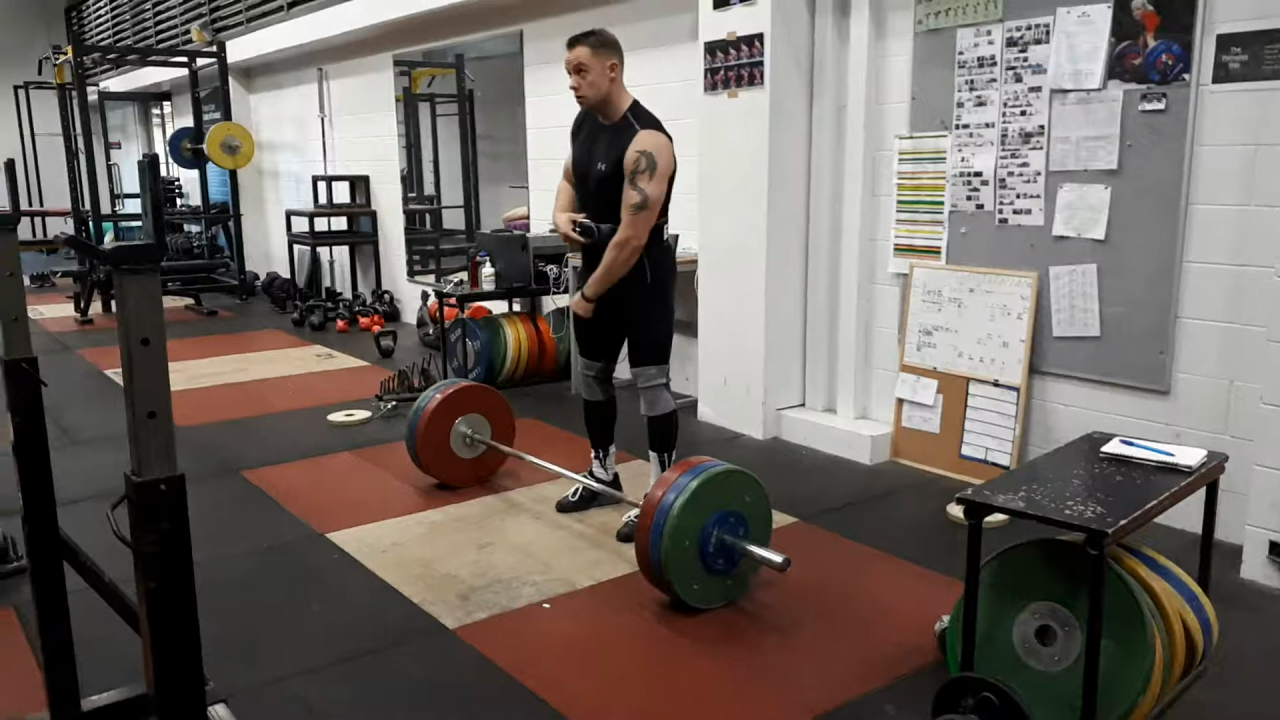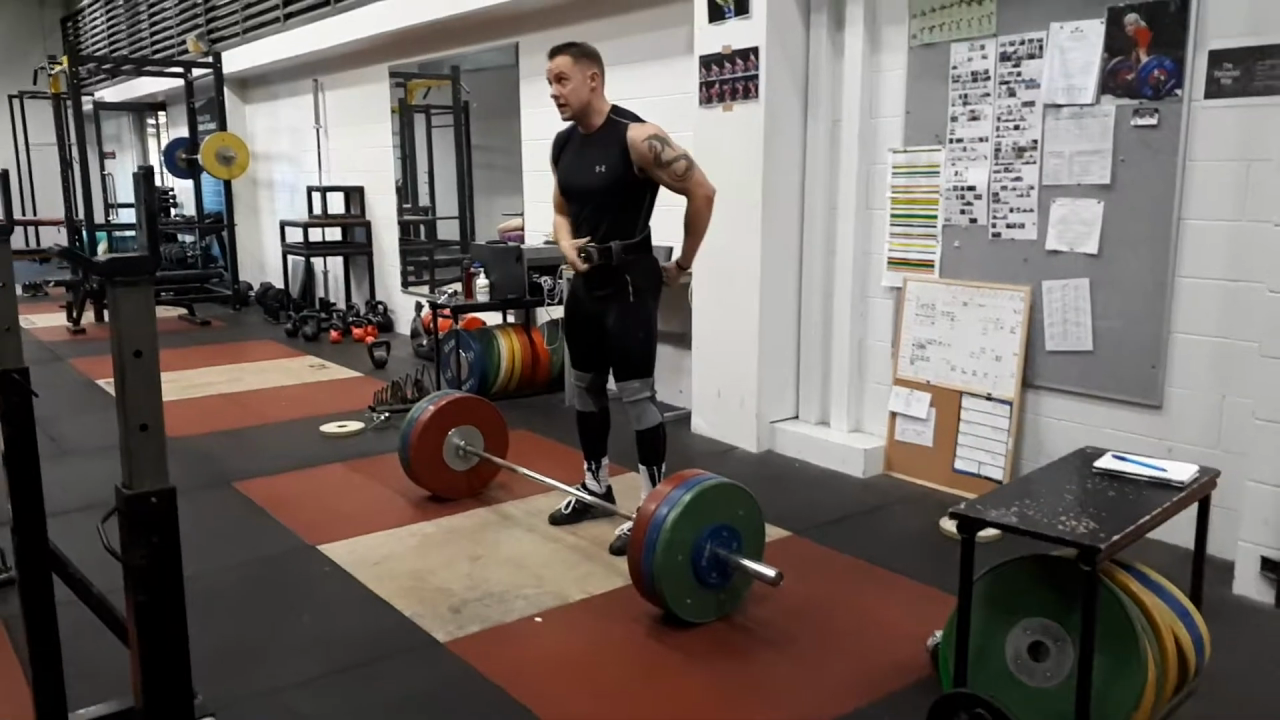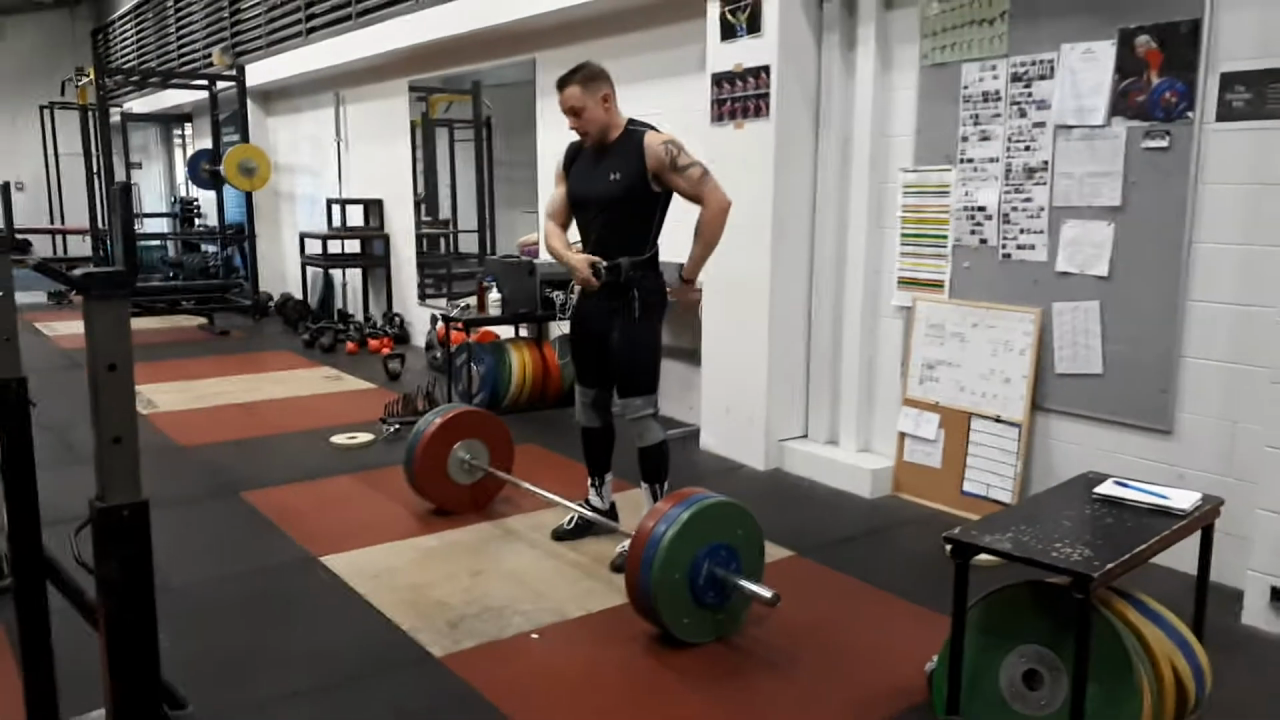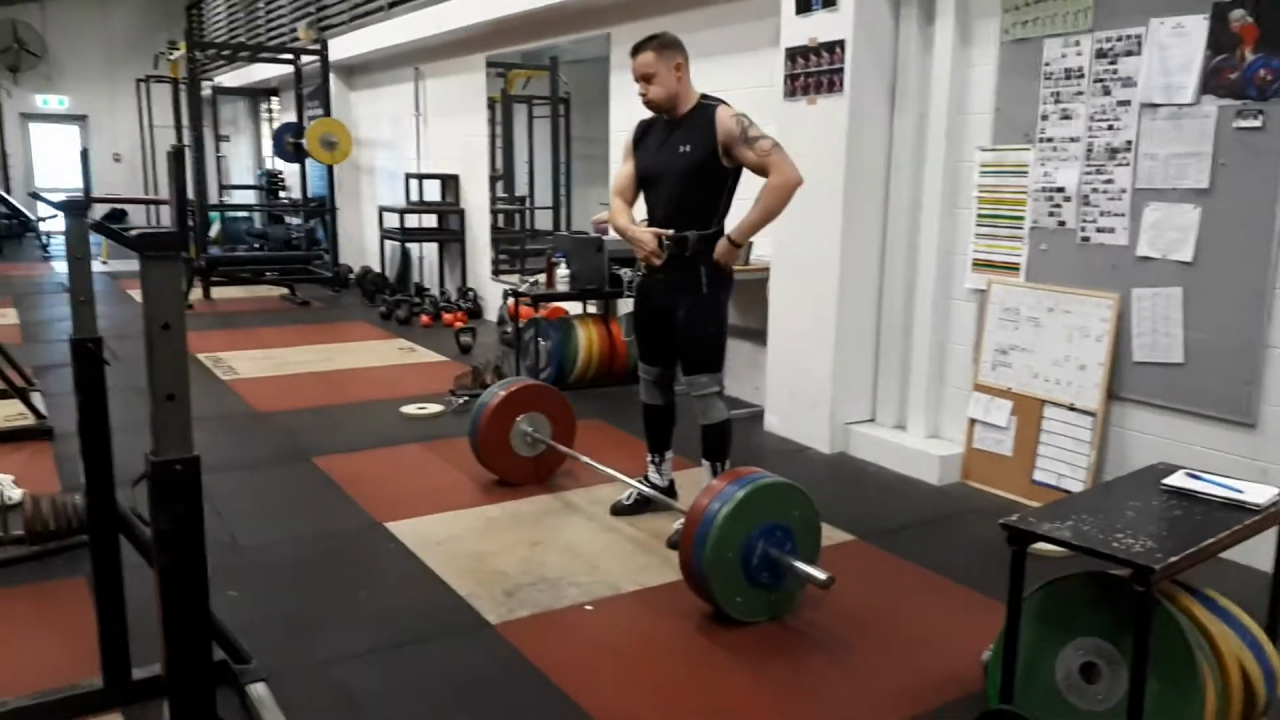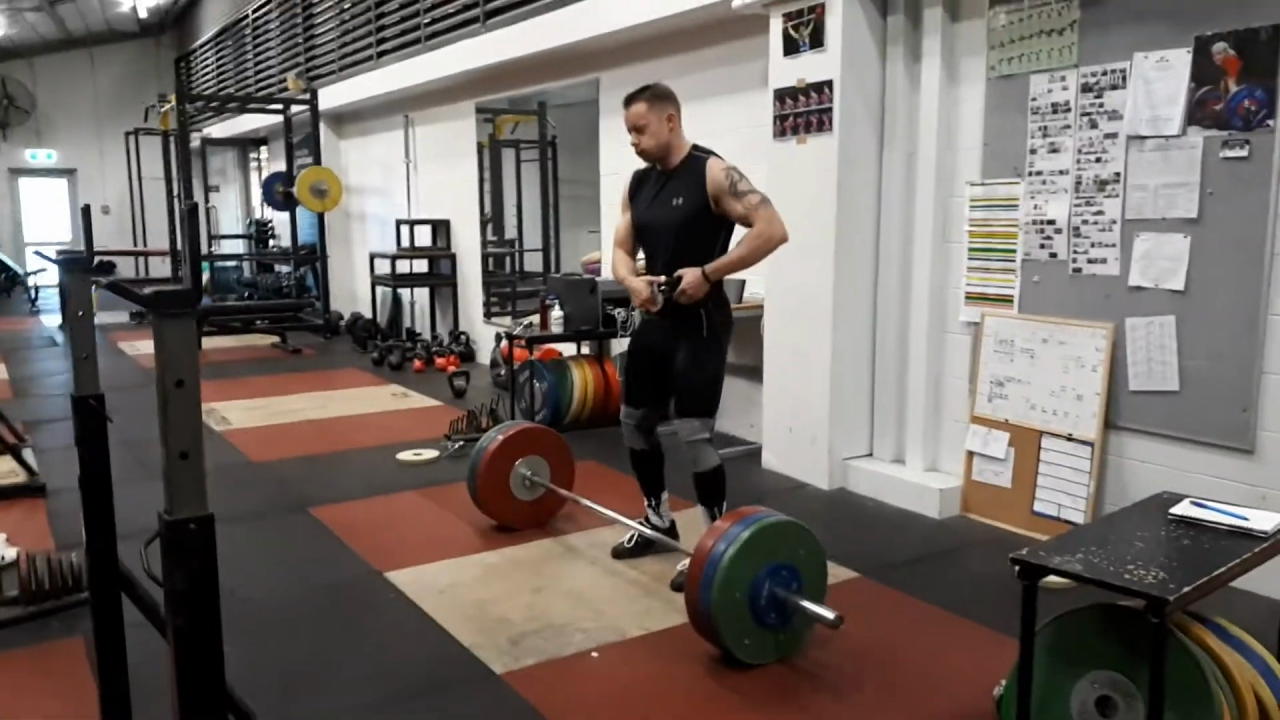
dt=0.5s
person 1, frame 1
left shoulder: (646, 142)
right shoulder: (584, 123)
left elbow: (635, 238)
left wrist: (591, 293)
right wrist: (562, 212)
left hip: (643, 271)
right hip: (598, 265)
left knee: (650, 380)
right knee: (592, 375)
right ankle: (603, 474)
person 1, frame 2
left shoulder: (637, 137)
right shoulder: (563, 144)
left elbow: (702, 191)
left wrist: (683, 264)
right wrist: (566, 244)
left hip: (628, 281)
right hip: (585, 281)
left knee: (635, 393)
right knee: (585, 386)
right ankle: (595, 486)
person 1, frame 3
left shoulder: (652, 147)
right shoulder: (574, 156)
left elbow: (716, 202)
right elbow: (553, 225)
left wrist: (689, 275)
right wrist: (571, 259)
left hip: (635, 294)
right hip: (591, 295)
left knee: (638, 409)
right knee: (589, 401)
right ankle: (599, 502)
person 1, frame 4
left shoulder: (722, 121)
right shoulder: (643, 133)
left elbow: (787, 175)
right elbow: (618, 201)
left wrist: (736, 240)
right wrist: (634, 232)
left hip: (699, 273)
right hip: (655, 272)
left knee: (703, 389)
right knee: (652, 379)
right ankle: (658, 478)
person 1, frame 5
left shoulder: (713, 173)
right shoulder: (637, 184)
left elbow: (773, 230)
right elbow: (622, 249)
left wrist: (708, 273)
right wrist: (632, 281)
left hip: (701, 321)
right hip: (656, 319)
left knee: (692, 433)
right knee: (635, 421)
right ankle: (658, 522)
